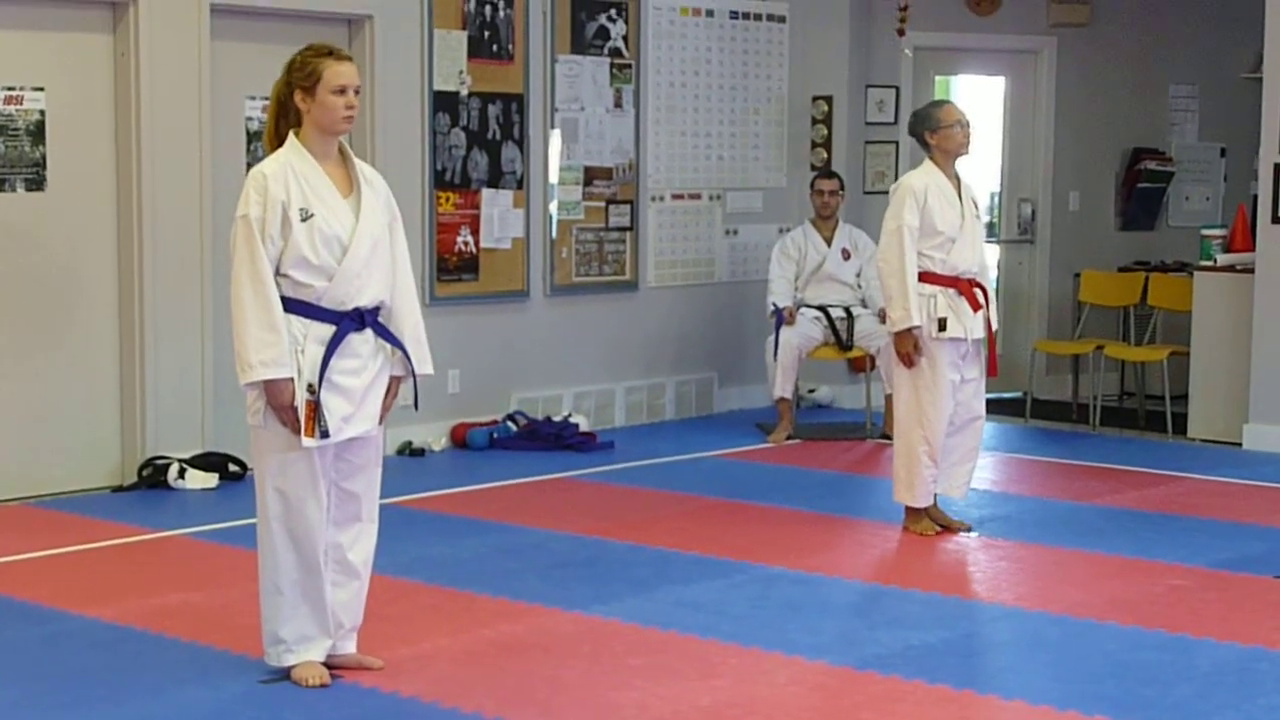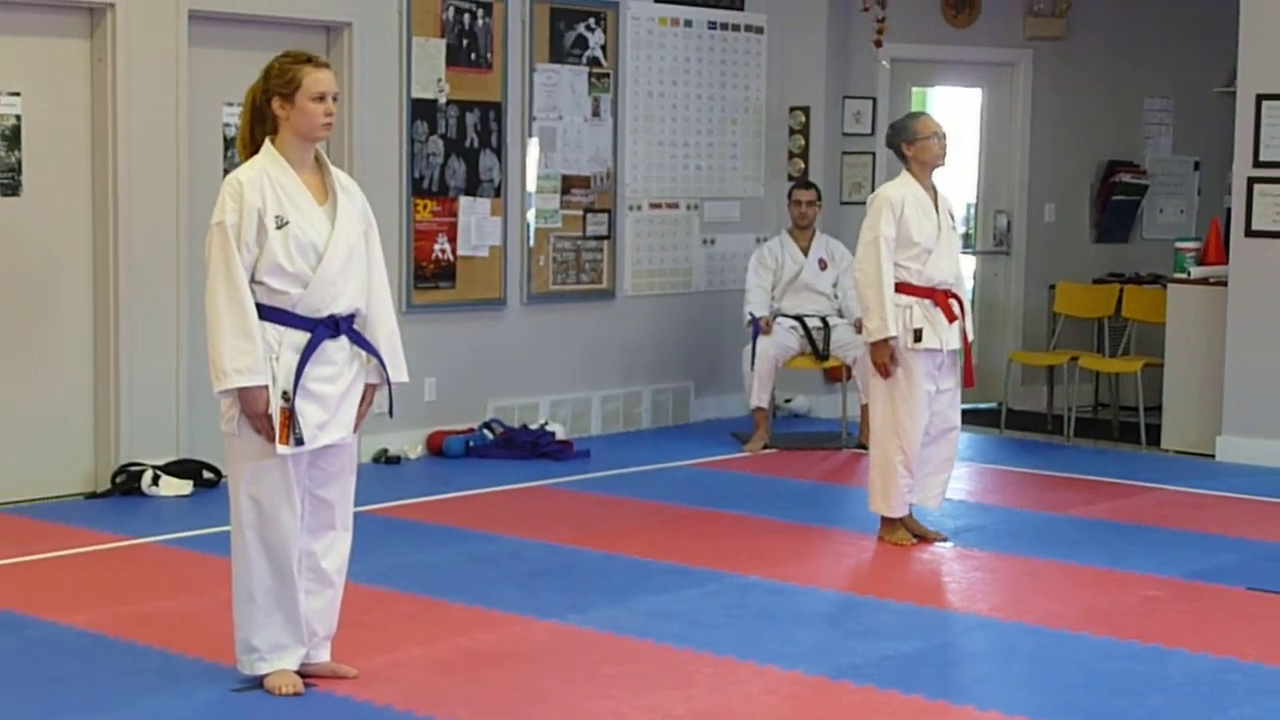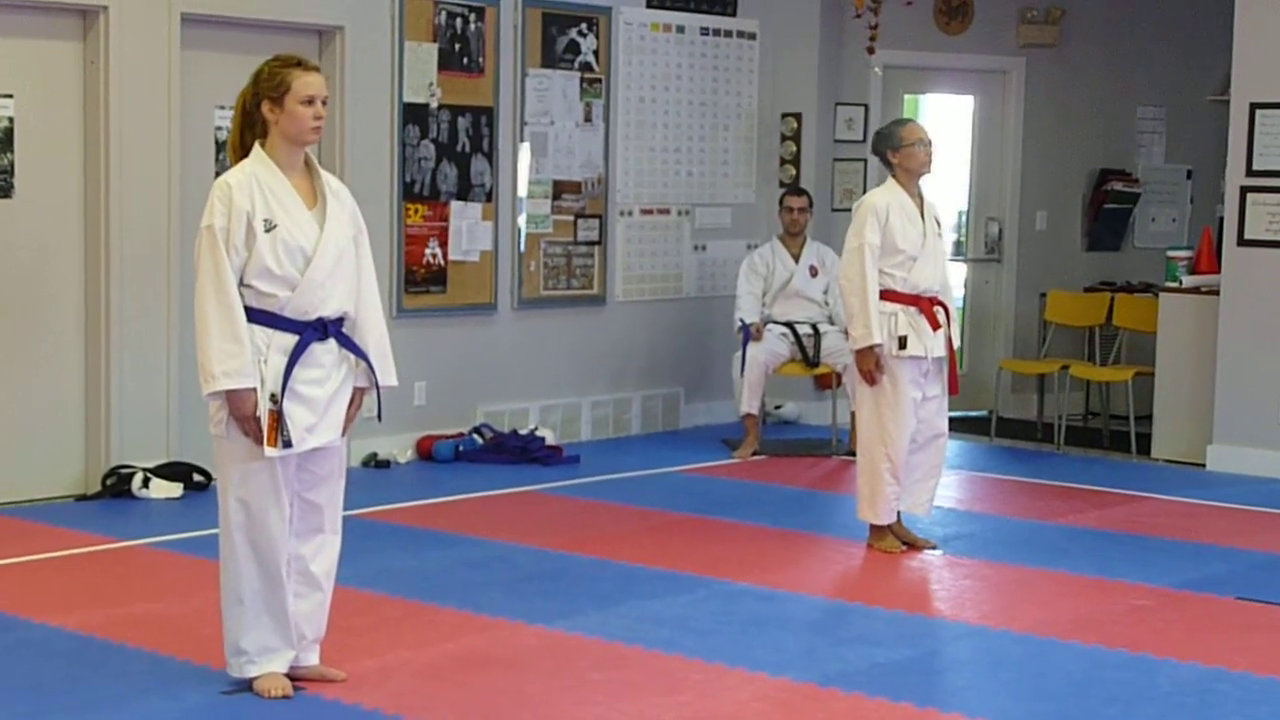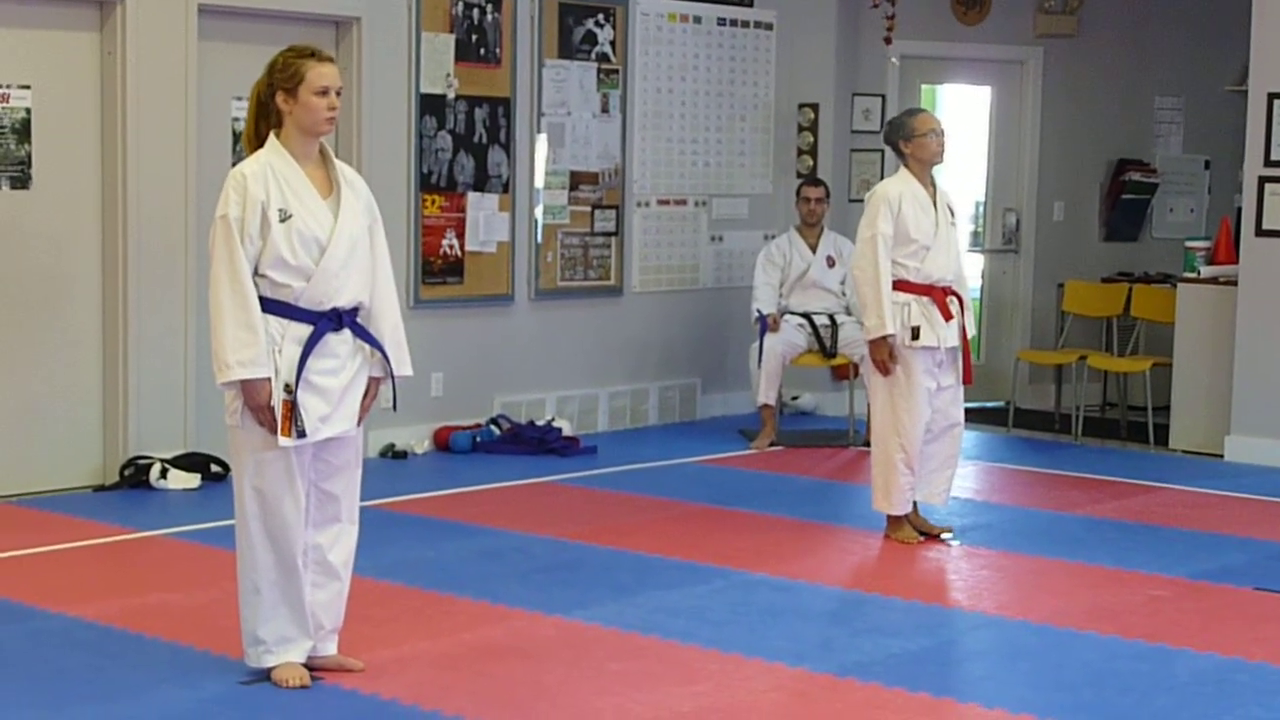
dt=0.5s
person 1, frame 1
left shoulder: (370, 183)
right shoulder: (272, 180)
left elbow: (395, 275)
right elbow: (254, 283)
left wrist: (396, 361)
right wrist: (273, 373)
left hip: (360, 359)
right hip: (300, 357)
left knee: (353, 506)
right knee: (297, 507)
left ankle: (337, 637)
right ankle: (298, 645)
person 1, frame 2
left shoulder: (346, 190)
right shoulder: (247, 187)
left elbow: (370, 281)
right elbow: (229, 289)
left wrist: (370, 369)
right wrist: (248, 381)
left hip: (335, 367)
right hip: (276, 365)
left knee: (327, 514)
right knee: (272, 514)
left ankle: (310, 645)
right ankle: (270, 653)
person 1, frame 3
left shoulder: (335, 194)
right shoulder: (237, 190)
left elbow: (359, 286)
right elbow: (218, 293)
left wrist: (360, 372)
right wrist: (236, 383)
left hip: (323, 370)
right hip: (264, 367)
left knee: (316, 517)
right knee: (259, 517)
left ankle: (299, 649)
right ankle: (259, 656)
person 1, frame 4
left shoulder: (351, 184)
right shoulder: (251, 180)
left elbow: (375, 276)
right elbow: (233, 282)
left wrist: (376, 362)
right wrist: (251, 373)
left hip: (339, 359)
right hip: (279, 357)
left knee: (333, 507)
right knee: (277, 506)
left ankle: (318, 638)
right ankle: (278, 645)
person 2, frame 1
left shoulder: (965, 190)
right shoulder: (913, 186)
right elbow: (895, 258)
left wrist: (984, 314)
right wrist: (904, 324)
left hip: (966, 312)
right hip: (931, 311)
left knee: (966, 413)
right knee: (926, 412)
left ankle: (933, 503)
right ankle: (915, 509)
person 2, frame 2
left shoulder: (942, 201)
right shoulder: (890, 198)
right elbow: (872, 268)
left wrist: (960, 325)
right wrist: (880, 334)
left hip: (942, 324)
right hip: (908, 323)
left knee: (941, 423)
right knee: (902, 423)
left ankle: (909, 512)
right ankle: (891, 518)
person 2, frame 3
left shoulder: (929, 208)
right shoulder: (876, 205)
right elbow: (857, 276)
left wrist: (946, 332)
right wrist: (866, 341)
left hip: (929, 331)
right hip: (893, 330)
left knee: (929, 430)
right knee: (889, 430)
left ankle: (898, 520)
right ankle: (879, 526)
person 2, frame 4
left shoulder: (943, 197)
right shoulder: (888, 195)
right elbow: (870, 266)
left wrist: (961, 322)
right wrist: (879, 331)
left hip: (943, 321)
right hip: (907, 320)
left knee: (946, 419)
right knee: (903, 420)
left ankle: (915, 510)
right ankle: (896, 516)
person 3, frame 1
left shoulder: (859, 240)
right shoulder: (793, 241)
left elbow: (873, 281)
right elbow: (780, 281)
left wrist: (884, 307)
right wrist: (785, 306)
left hip: (853, 314)
right hip: (810, 315)
left knee: (893, 338)
right knee: (784, 341)
left ankle: (891, 419)
right ankle: (785, 420)
person 3, frame 2
left shoulder: (836, 250)
right shoulder: (769, 251)
left elbow: (849, 292)
right elbow: (757, 291)
left wrist: (860, 318)
right wrist: (761, 316)
left hip: (829, 324)
right hip: (787, 324)
right knee: (760, 351)
left ankle: (867, 429)
right ankle: (761, 429)
person 3, frame 3
left shoulder: (826, 257)
right shoulder: (760, 257)
left elbow: (840, 299)
right elbow: (748, 297)
right wrist: (752, 322)
left hip: (819, 331)
right hip: (778, 331)
right knee: (751, 357)
left ankle: (858, 436)
right ankle: (751, 436)
person 3, frame 4
left shoulder: (843, 247)
right shoulder: (777, 248)
right elbow: (765, 288)
right wrist: (769, 313)
left hip: (837, 322)
right hip: (794, 322)
right knee: (768, 348)
right ankle: (768, 427)
